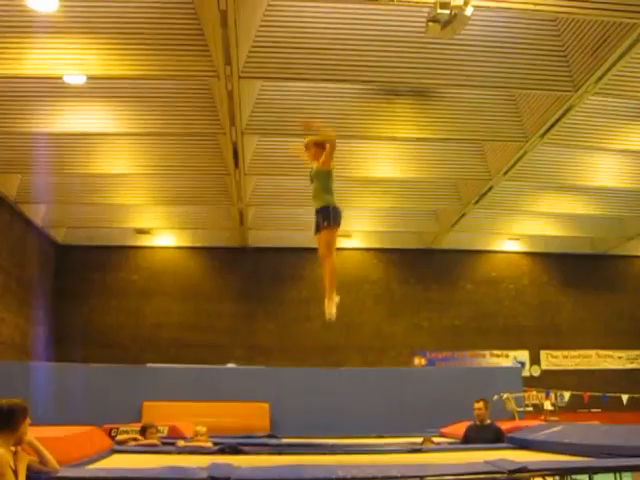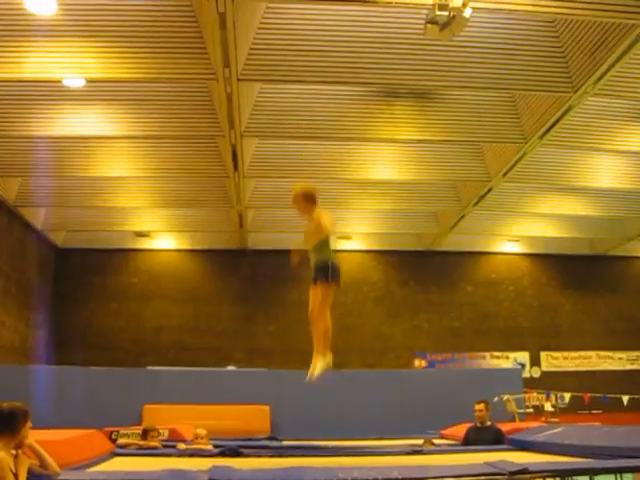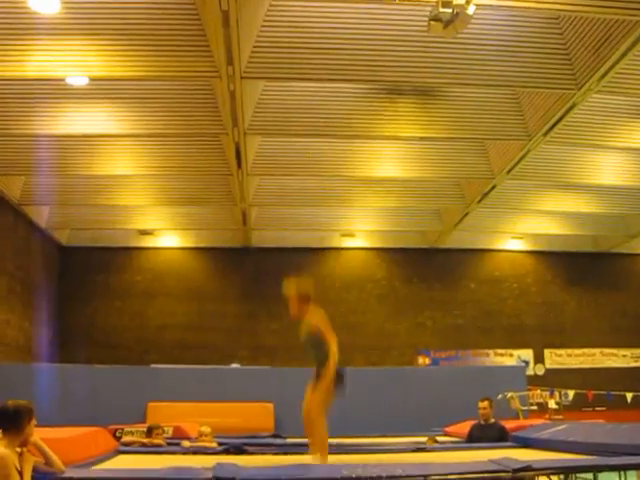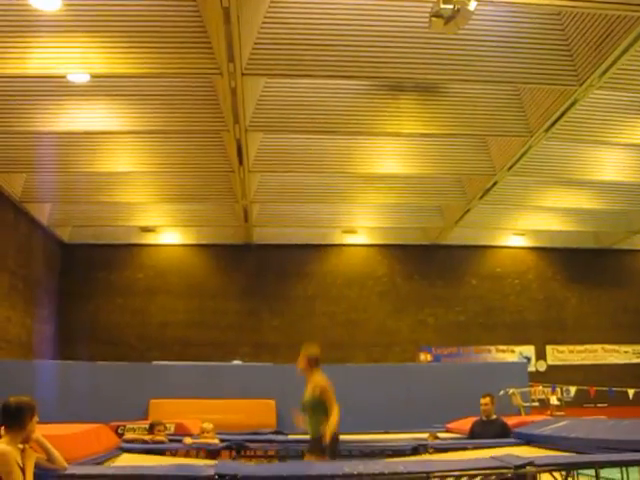
dt=0.2s
person 1, frame 1
left shoulder: (325, 161)
right shoulder: (316, 165)
left elbow: (332, 141)
right elbow: (310, 154)
left wrist: (316, 128)
right wrist: (304, 146)
left hip: (329, 210)
right hip: (320, 212)
left knee: (328, 254)
right knee: (324, 257)
left ankle: (331, 296)
right ankle: (331, 297)
person 1, frame 2
left shoulder: (319, 216)
right shoulder: (311, 220)
left elbow: (329, 228)
left wrist: (315, 238)
right wrist: (301, 252)
left hip: (327, 267)
right hip: (318, 270)
left knee: (321, 313)
right knee: (313, 315)
left ankle: (324, 356)
right ankle: (319, 357)
person 1, frame 3
left shoulder: (316, 319)
right shoulder: (307, 320)
left elbow: (333, 347)
left wrist: (329, 377)
left hip: (328, 372)
right hip: (320, 373)
left knee: (316, 414)
right knee: (307, 412)
left ankle: (322, 458)
right ankle: (317, 454)
person 1, frame 4
left shoulder: (321, 383)
right shoulder: (310, 384)
left elbow: (335, 409)
left wrist: (330, 427)
left hip: (325, 439)
right hip: (316, 437)
